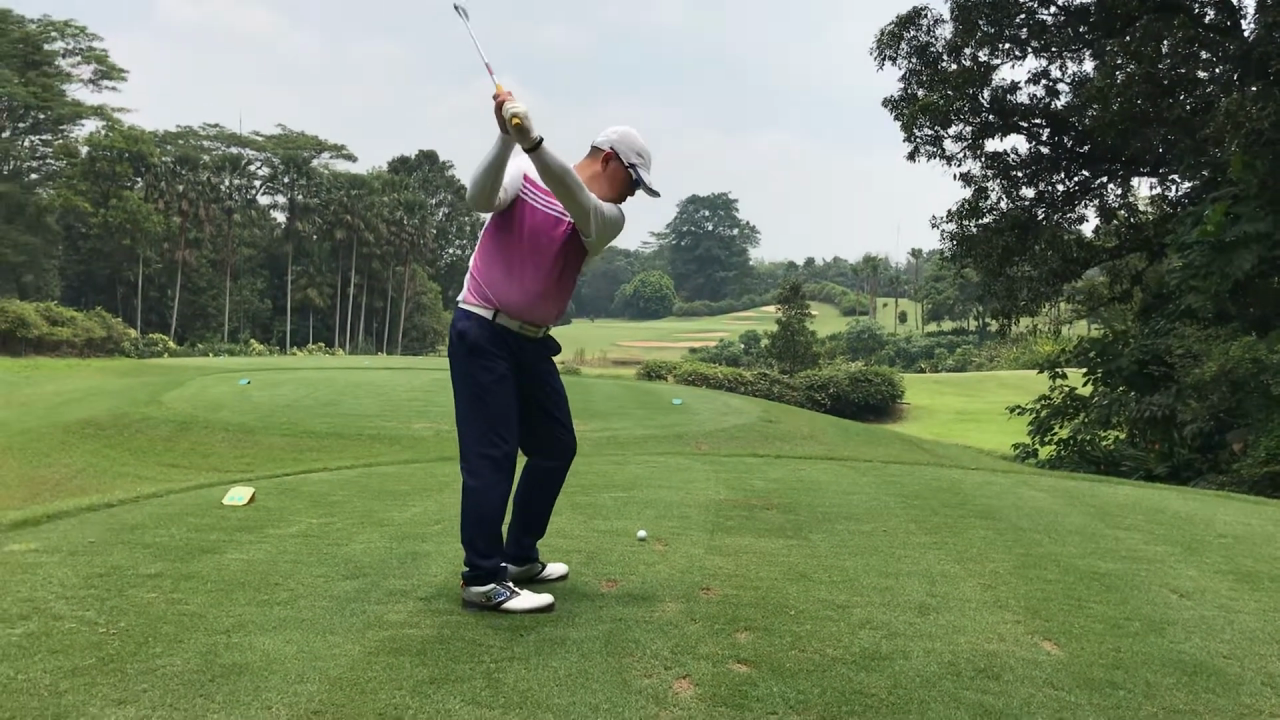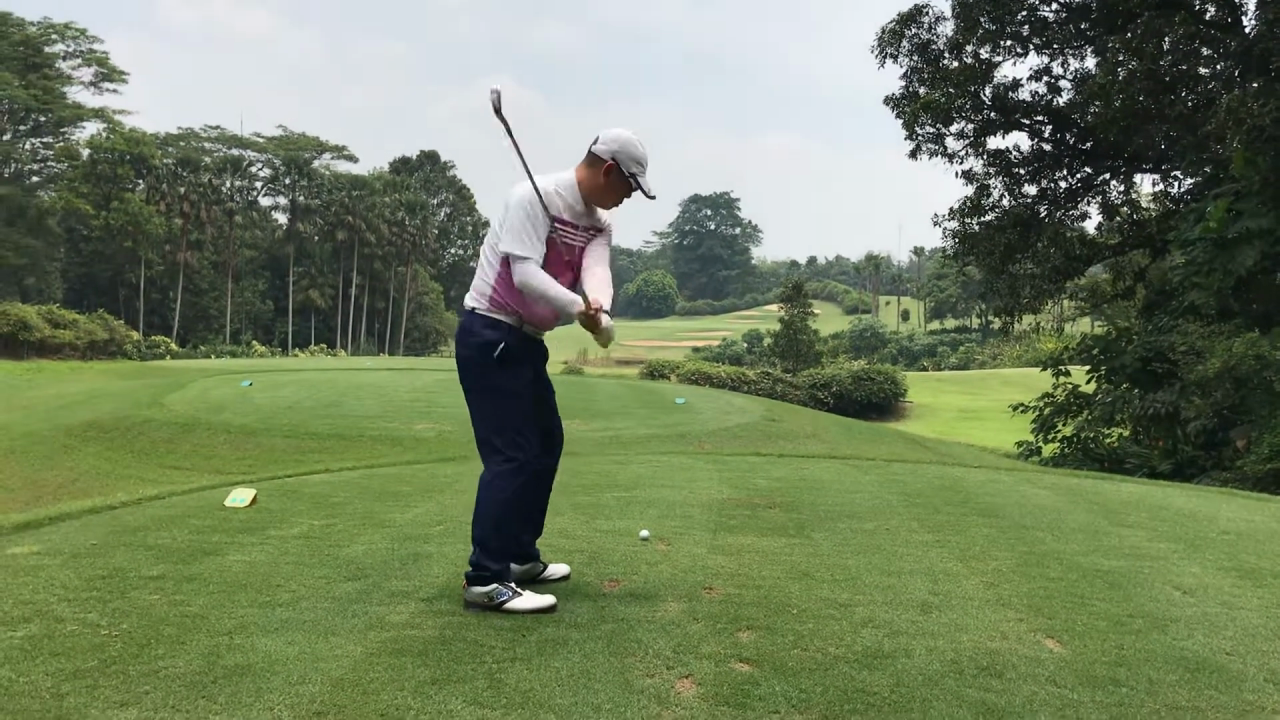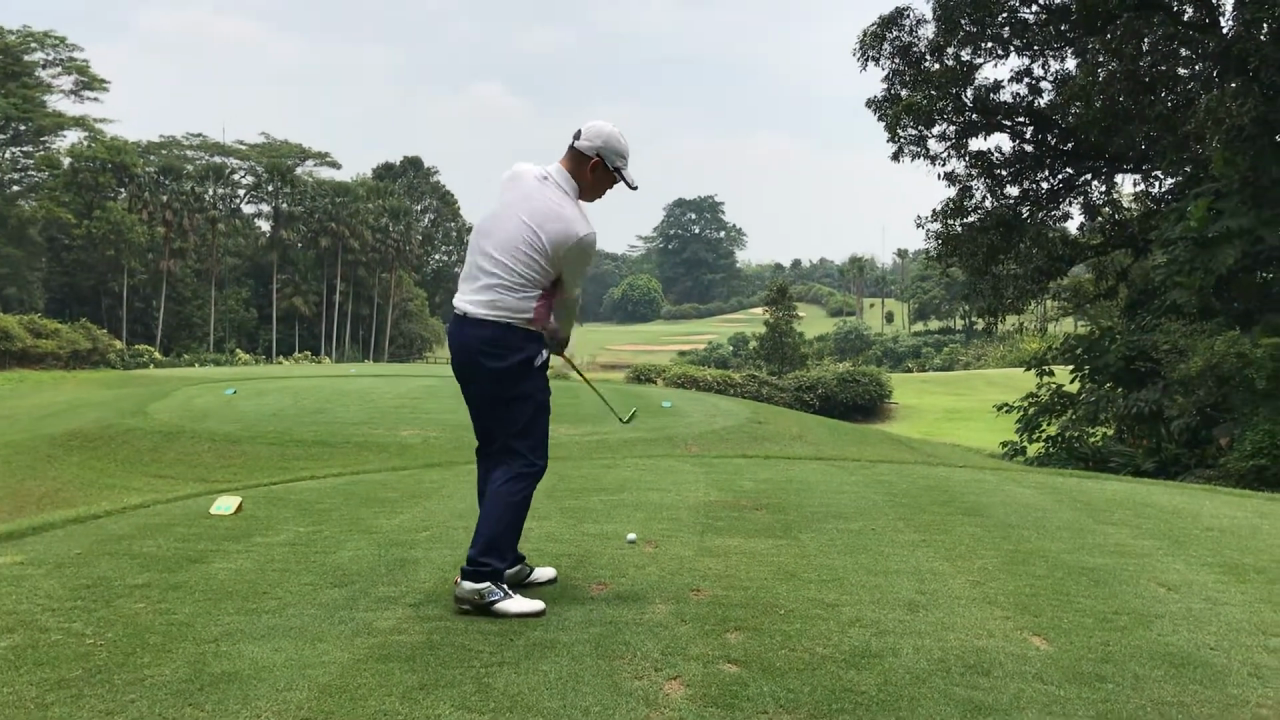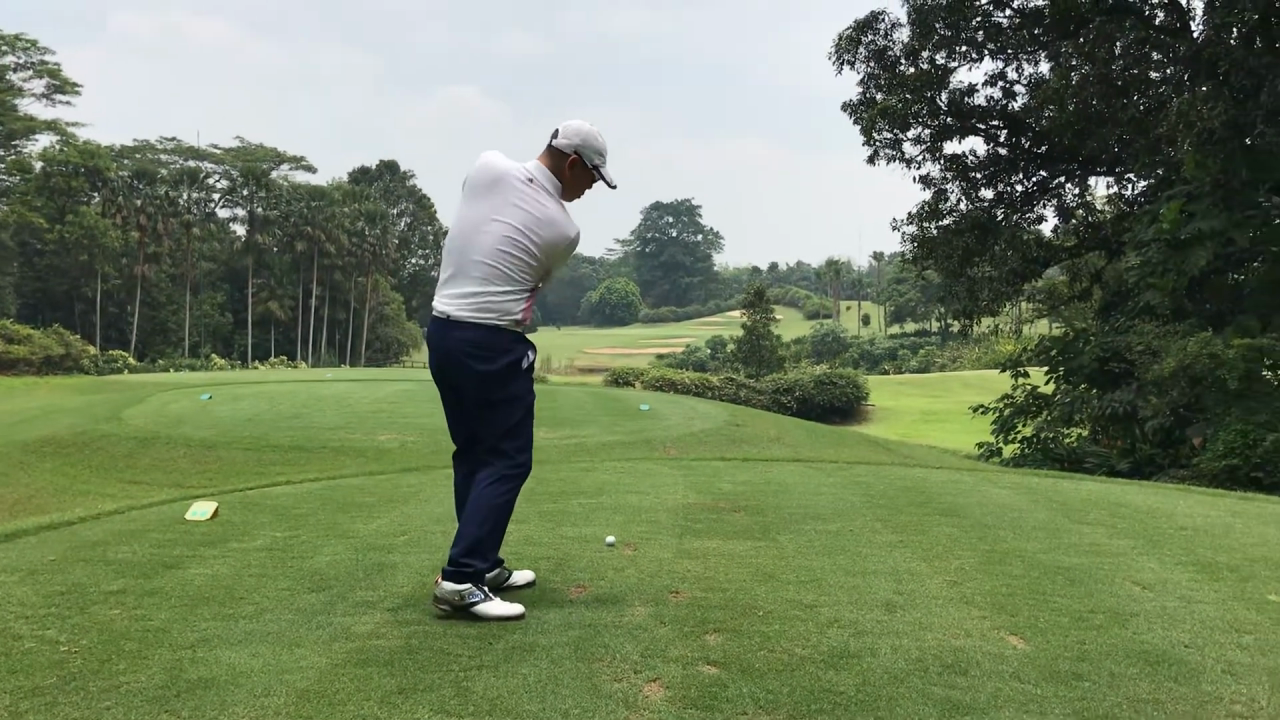
dt=0.3s
person 1, frame 1
left shoulder: (607, 218)
right shoulder: (522, 174)
left elbow: (574, 201)
right elbow: (478, 199)
left wrist: (533, 141)
right wrist: (507, 138)
left hip: (532, 343)
right hip: (482, 333)
left knee: (555, 448)
right knee: (491, 456)
left ankle: (518, 557)
right ankle: (483, 578)
person 1, frame 2
left shoulder: (598, 225)
right shoulder: (535, 197)
left elbow: (596, 273)
right elbow: (525, 275)
left wrist: (598, 306)
right wrist: (578, 306)
left hip: (517, 339)
right hip: (492, 338)
left knee: (544, 446)
right knee: (510, 454)
left ankle: (518, 557)
right ankle: (485, 580)
person 1, frame 3
left shoulder: (518, 176)
right shoulder: (577, 232)
right elbow: (567, 302)
left wrist: (546, 329)
right wrist: (560, 336)
left hip: (468, 329)
right hip: (508, 343)
left knee: (500, 451)
right knee: (523, 458)
left ankle: (503, 560)
right ankle: (479, 578)
person 1, frame 4
left shoulder: (488, 167)
right shoulder: (563, 231)
left hip: (444, 331)
right hip: (494, 345)
left knee: (475, 454)
right knee: (508, 461)
left ankle: (481, 563)
right ankle: (460, 579)
